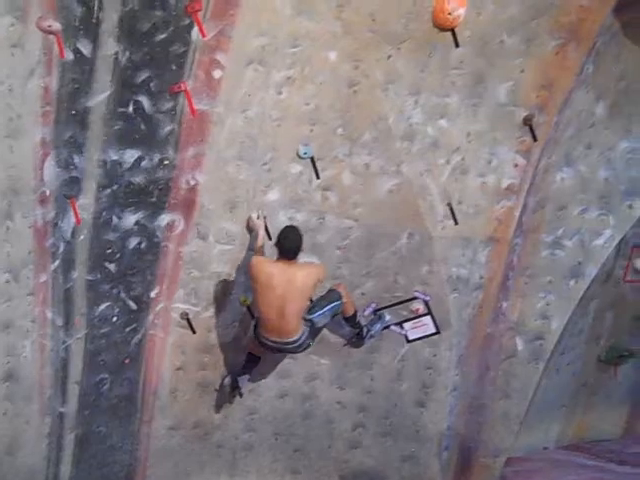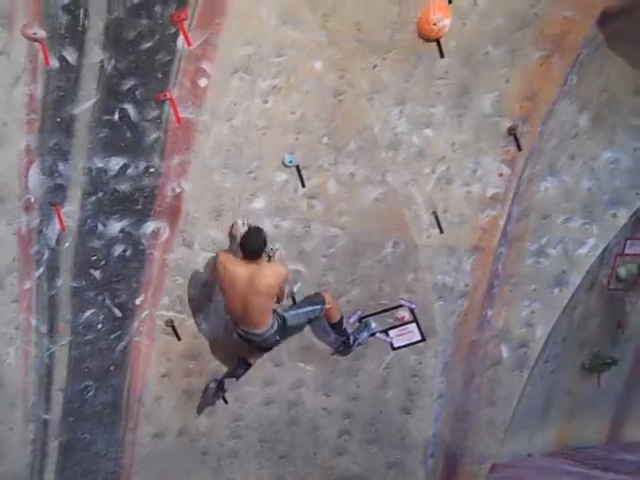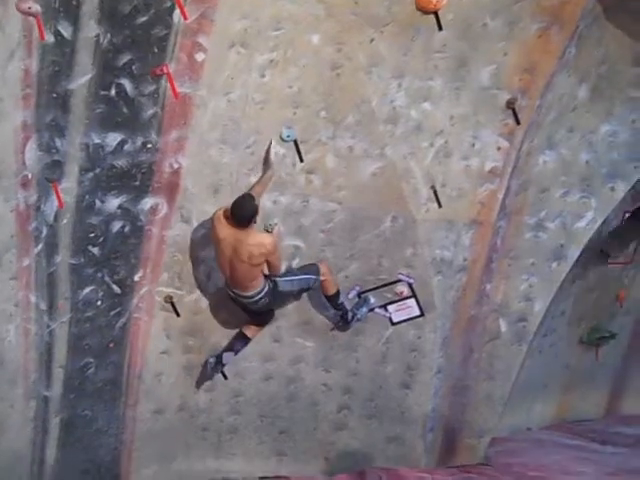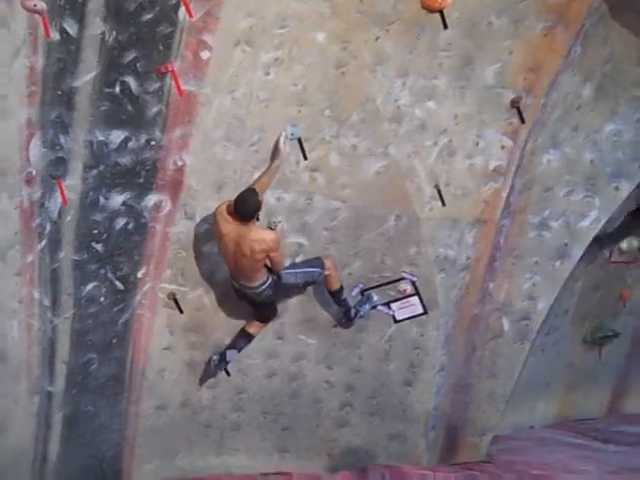
dt=0.3s
person 1, frame 1
left shoulder: (257, 265)
right shoulder: (314, 271)
left hip: (266, 341)
right hip: (297, 342)
right knee: (341, 292)
left ankle: (238, 380)
right ankle: (359, 333)
person 1, frame 2
left shoulder: (222, 262)
right shoulder: (277, 272)
left hip: (242, 330)
right hip: (269, 331)
left knee: (260, 345)
right knee: (326, 299)
left ankle: (219, 386)
right ankle: (346, 340)
person 1, frame 3
left shoulder: (219, 219)
right shoulder: (265, 242)
left elbow: (245, 200)
right elbow: (276, 271)
left hip: (236, 294)
right hip: (260, 296)
left knee: (259, 320)
right knee: (322, 270)
left ankle: (218, 360)
right ankle: (343, 315)
person 1, frame 4
left shoulder: (222, 214)
right shoulder: (267, 239)
left elbow: (252, 190)
right elbow: (279, 268)
left hip: (240, 285)
right hip: (263, 288)
left knee: (263, 317)
right knee: (327, 266)
left ankle: (222, 358)
right ankle: (347, 311)
